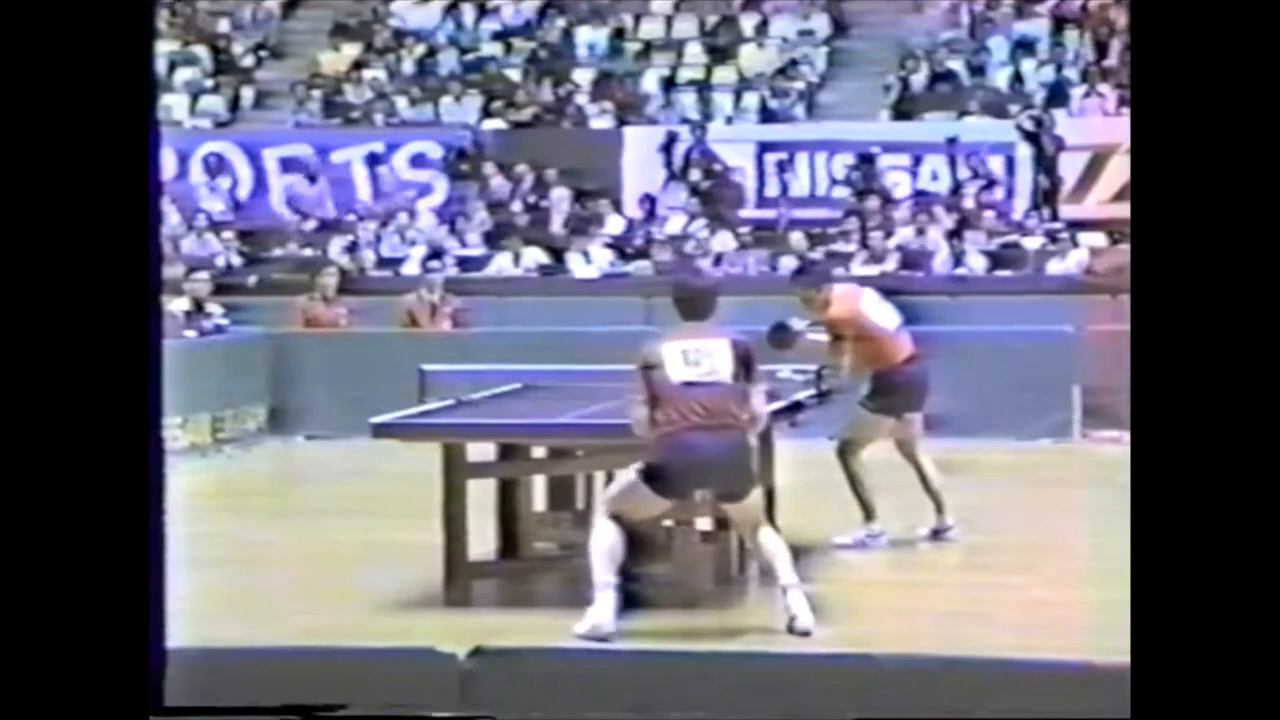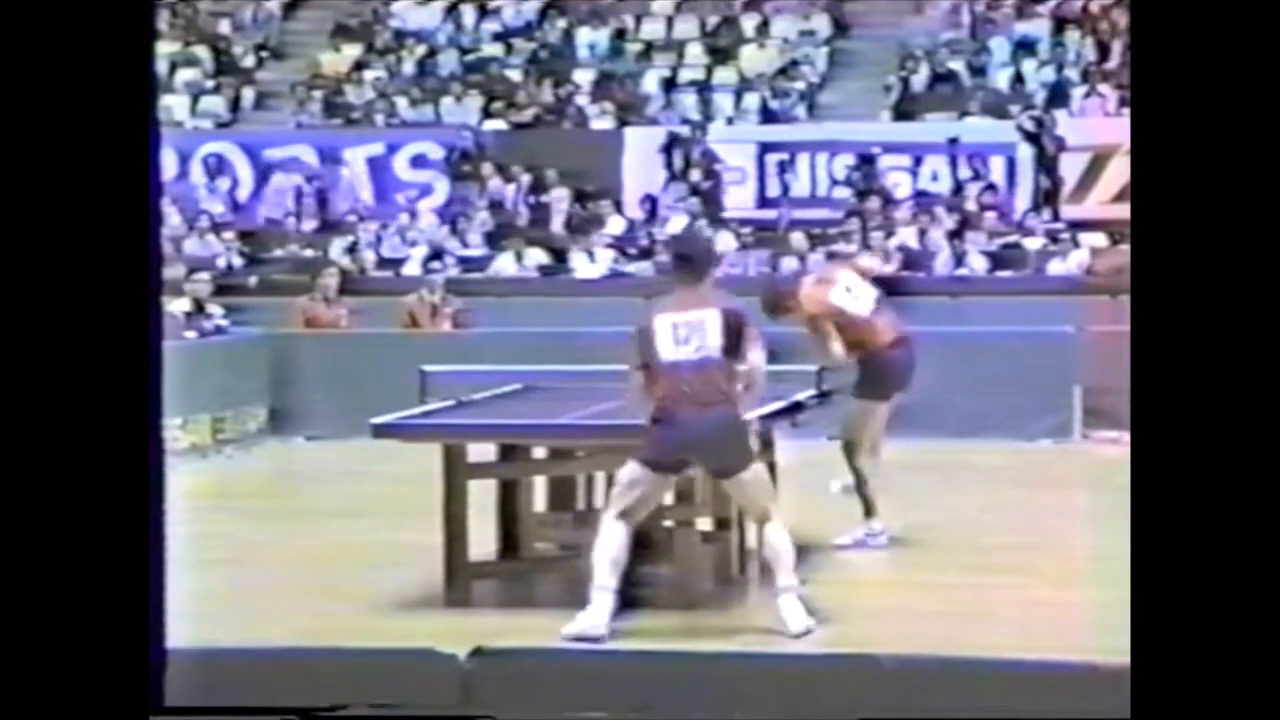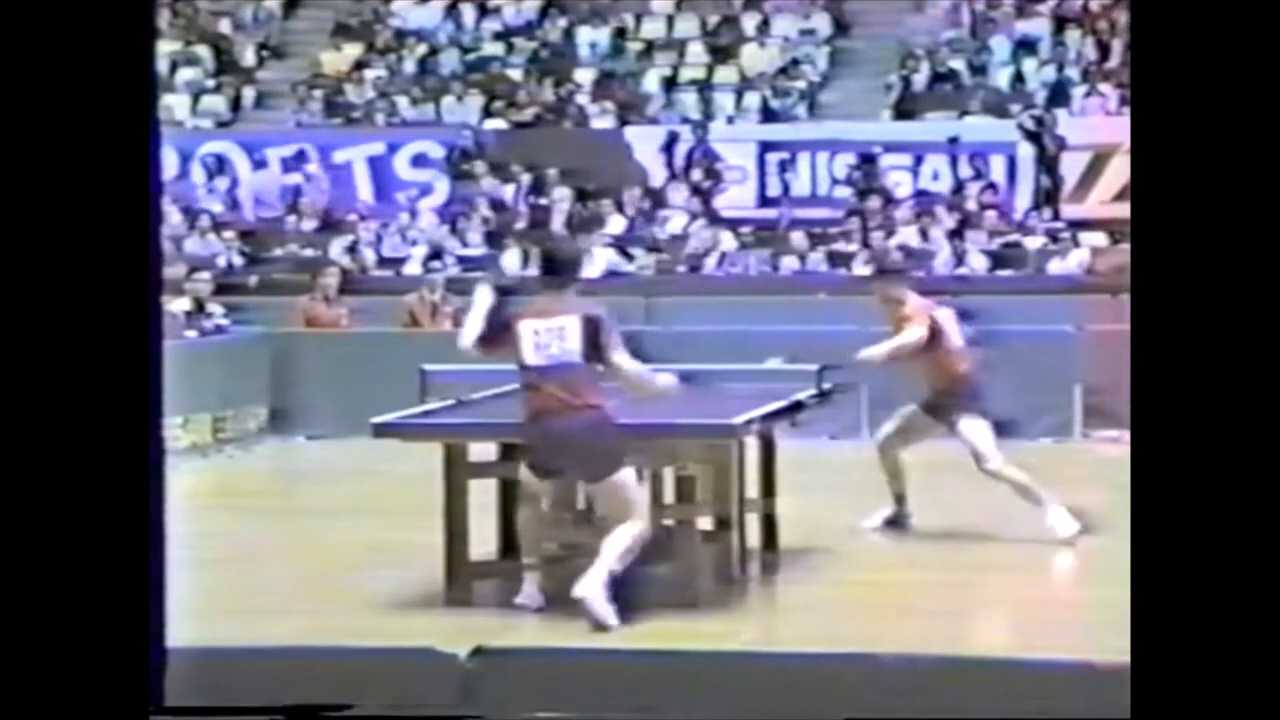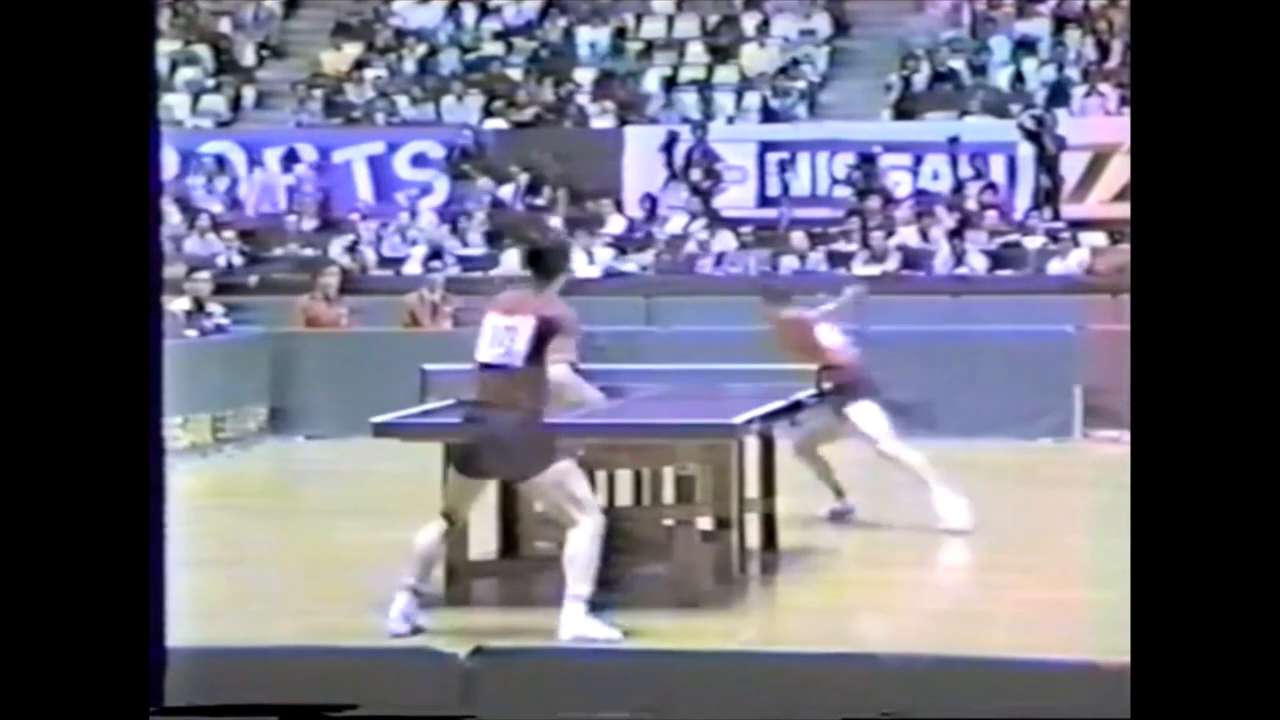
dt=1s
person 1, frame 1
left shoulder: (655, 351)
right shoulder: (737, 345)
left elbow: (641, 425)
right elbow: (759, 415)
left hip: (677, 456)
right hip: (733, 453)
left knee: (608, 513)
right knee: (756, 525)
left ankle: (603, 610)
right ankle: (797, 605)
person 1, frame 2
left shoulder: (652, 315)
right shoulder: (730, 310)
left elbow: (641, 388)
right elbow: (757, 368)
right wrist: (743, 399)
left hip: (669, 429)
right hip: (723, 427)
left knee: (617, 518)
right knee: (768, 516)
left ankle: (599, 611)
right ankle: (791, 606)
person 1, frame 3
left shoulder: (514, 318)
right shoulder: (590, 315)
left elbow: (467, 344)
right elbow: (623, 366)
left wrist: (481, 302)
right wrist: (658, 382)
left hip: (542, 433)
right hip: (592, 429)
left knee: (534, 494)
right knee: (637, 520)
left ankle: (530, 585)
right ankle: (595, 582)
person 1, frame 4
left shoulder: (497, 306)
right shoulder: (557, 314)
left hip: (476, 429)
right hip: (523, 432)
left knee: (447, 518)
right knee: (587, 517)
left ankle: (404, 606)
right ankle: (576, 615)
person 2, frame 1
left shoulder: (837, 313)
right shoulder: (855, 291)
left elbow: (843, 366)
left hip: (893, 381)
right hip: (914, 372)
left knee: (847, 450)
right knee: (912, 450)
left ankle: (873, 529)
right ankle: (944, 522)
person 2, frame 2
left shoulder: (810, 307)
right shoulder: (833, 273)
left elbow: (837, 355)
right elbow: (873, 270)
left hip: (881, 362)
right hip: (903, 349)
left knee: (852, 447)
right knee: (868, 431)
left ankle: (873, 528)
right ankle: (862, 482)
person 2, frame 3
left shoulder: (914, 310)
right shoulder: (916, 309)
left elbow: (917, 336)
left wrist: (880, 351)
left hip: (962, 395)
right hip: (940, 395)
left knee: (991, 465)
right knee: (885, 444)
left ankle: (1054, 511)
right ankle: (900, 511)
person 2, frame 4
left shoulder: (787, 321)
left hip: (848, 386)
right hip: (839, 390)
left knee: (883, 445)
right knee: (802, 445)
left ankle: (946, 496)
right ankle: (842, 502)
